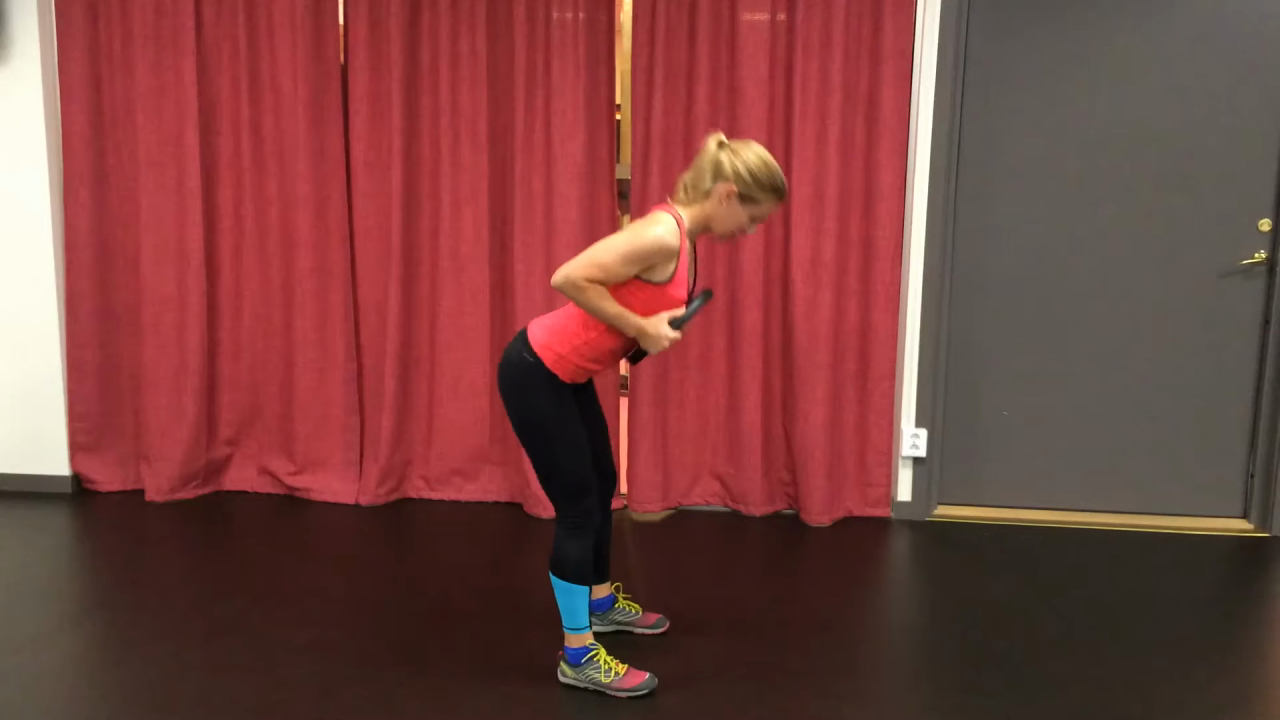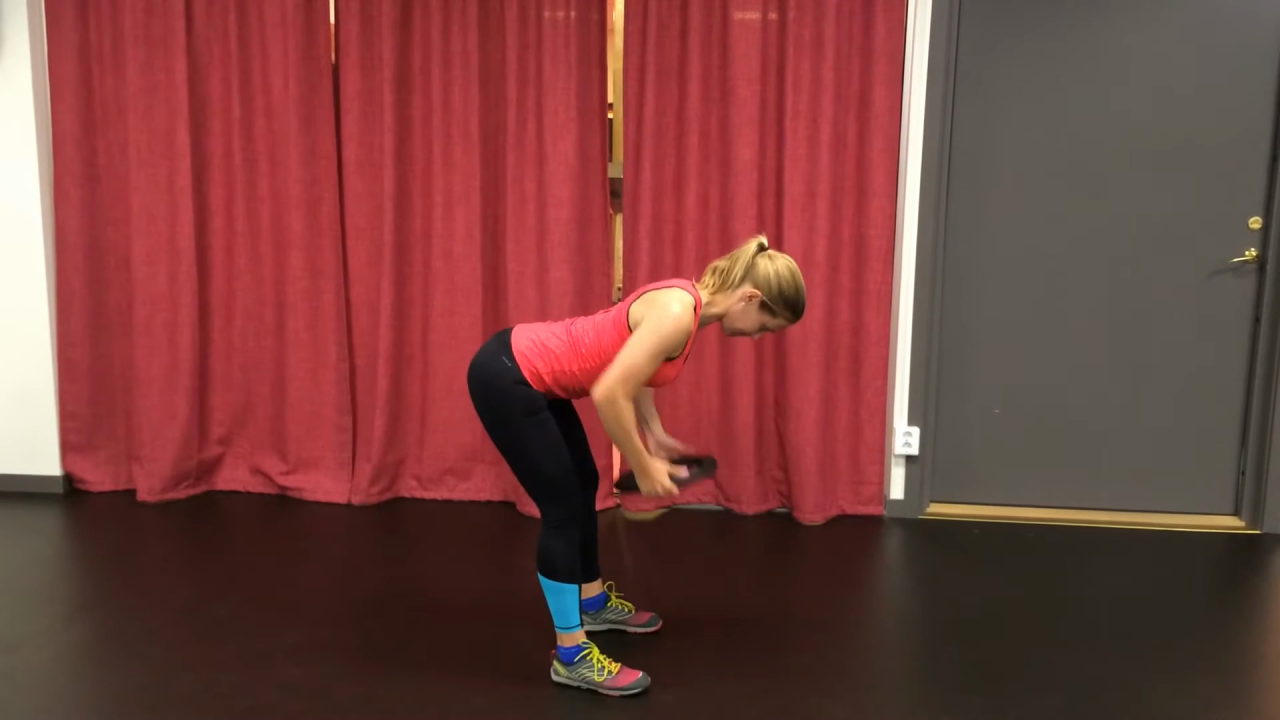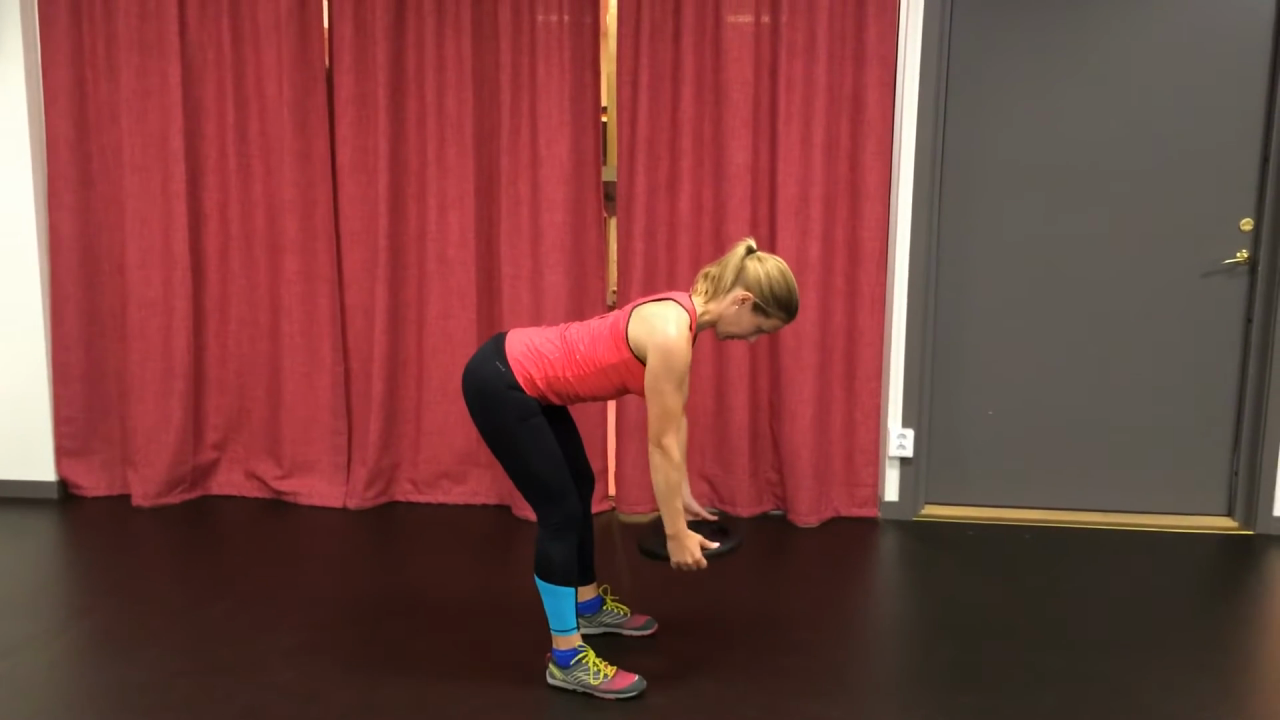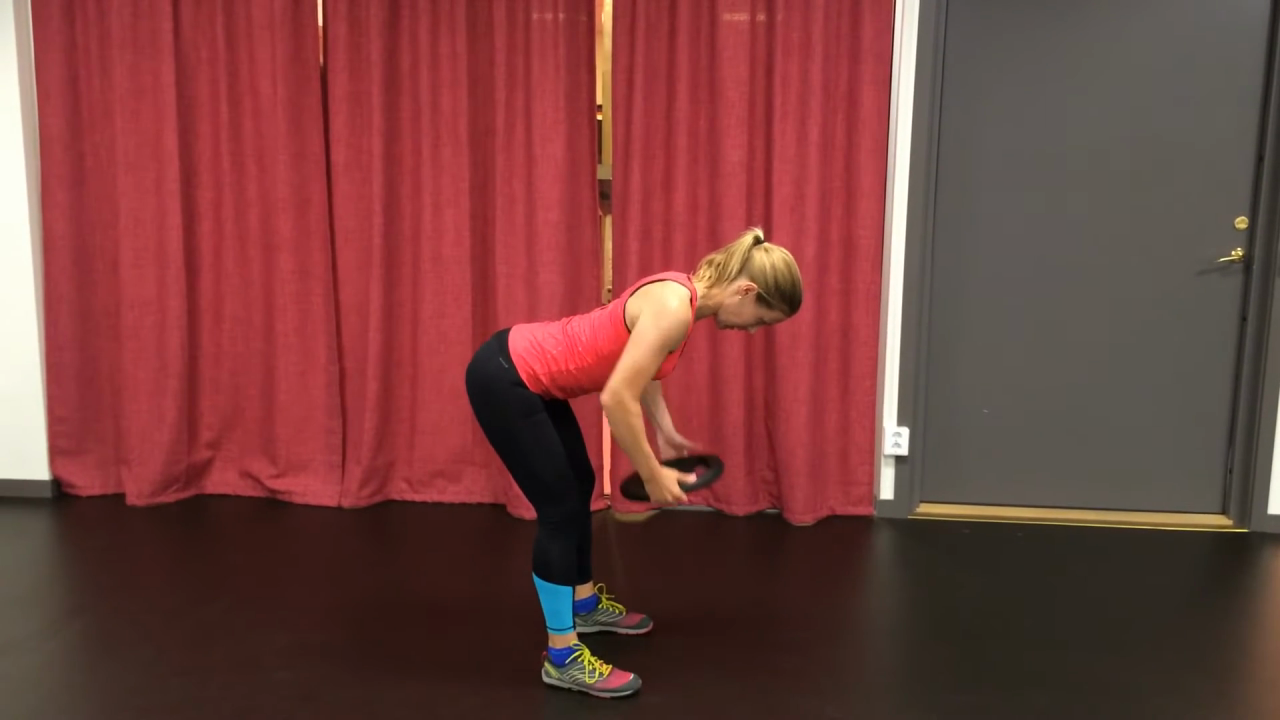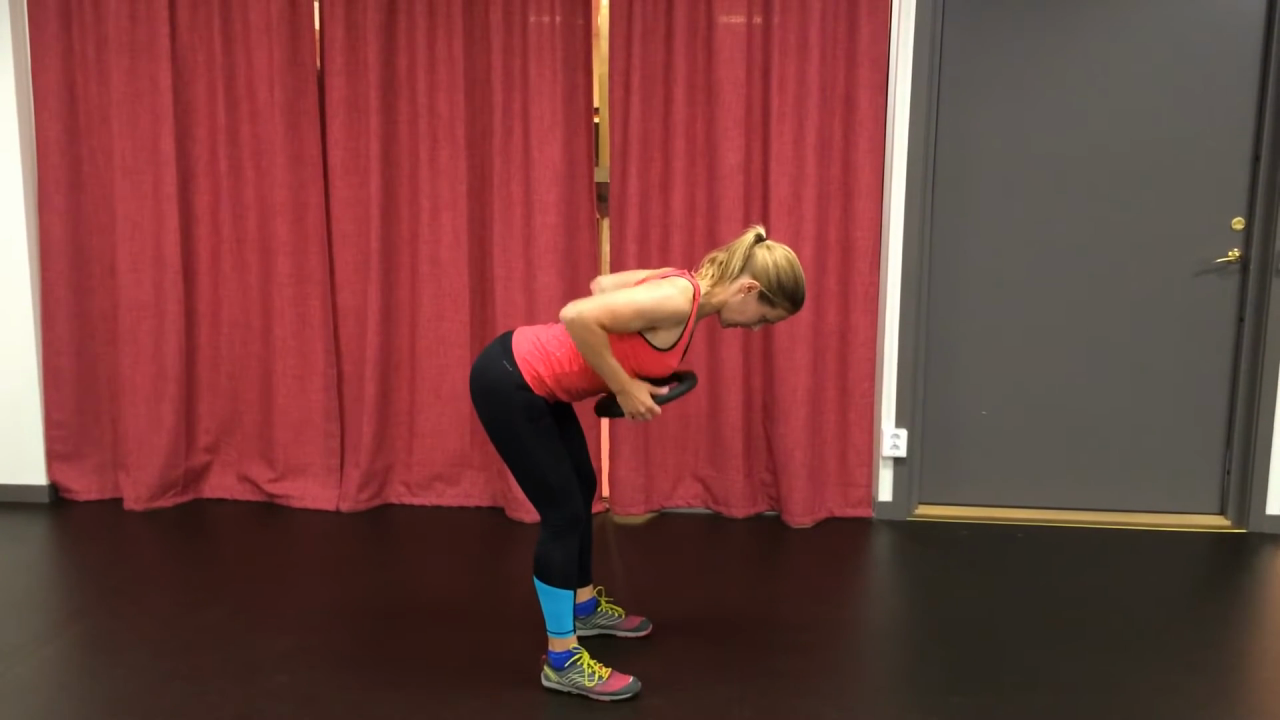
dt=1s
person 1, frame 1
left shoulder: (678, 230)
right shoulder: (662, 235)
right elbow: (568, 278)
left wrist: (651, 324)
right wrist: (641, 328)
left hip: (568, 371)
right hip: (539, 372)
left knee: (601, 484)
right knee: (578, 505)
left ankle: (601, 601)
right ankle: (578, 654)
person 1, frame 2
left shoulder: (687, 302)
right shoulder: (677, 314)
left elbow: (634, 370)
right elbow: (607, 395)
left wrist: (655, 436)
right wrist: (644, 467)
left hip: (529, 369)
right hip: (506, 377)
left knee: (583, 485)
right knee: (563, 507)
left ankle: (594, 602)
right ankle: (571, 655)
person 1, frame 3
left shoulder: (682, 313)
right shoulder: (672, 333)
left elbow: (670, 425)
right elbow: (661, 444)
left wrist: (682, 496)
right wrist: (677, 534)
left hip: (524, 374)
right hip: (500, 381)
left knee: (579, 488)
right knee: (560, 511)
left ankle: (589, 606)
right ankle: (567, 659)
person 1, frame 4
left shoulder: (682, 292)
right shoulder: (674, 307)
left elbow: (640, 371)
right elbow: (616, 398)
left wrist: (665, 432)
right wrist: (654, 476)
left hip: (528, 371)
right hip: (504, 377)
left knee: (580, 485)
right knee: (560, 508)
left ankle: (585, 604)
right ankle: (562, 657)
person 1, frame 5
left shoulder: (684, 286)
right shoulder: (676, 301)
left elbow: (600, 286)
right elbow: (577, 315)
left wrist: (633, 374)
right wrist: (624, 387)
left hip: (531, 373)
right hip: (508, 381)
left knee: (581, 489)
right knee: (564, 512)
left ankle: (585, 607)
right ankle: (562, 661)
